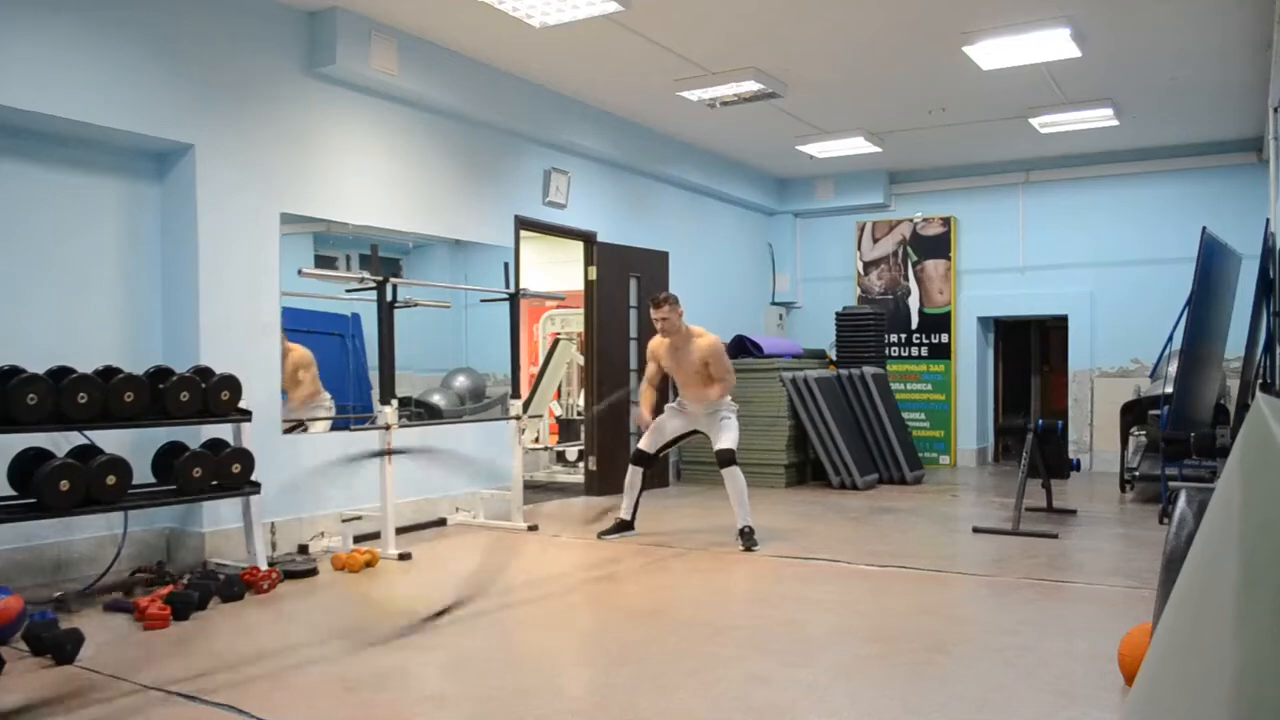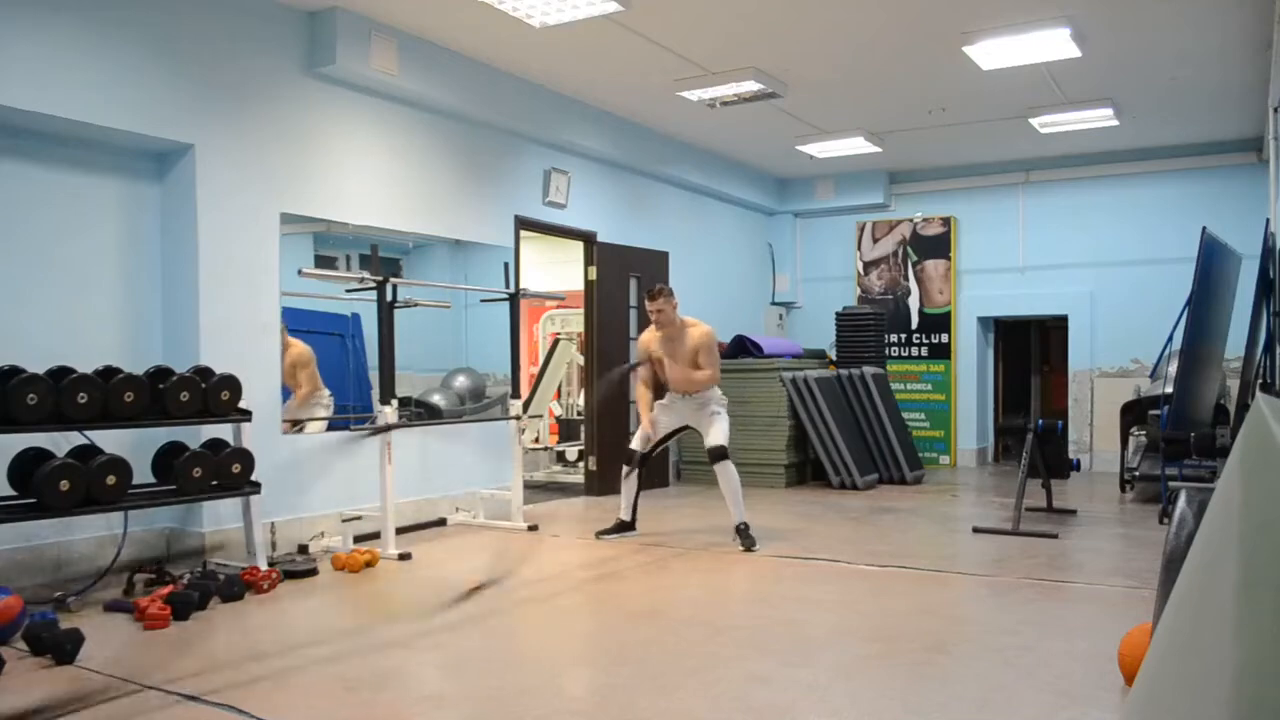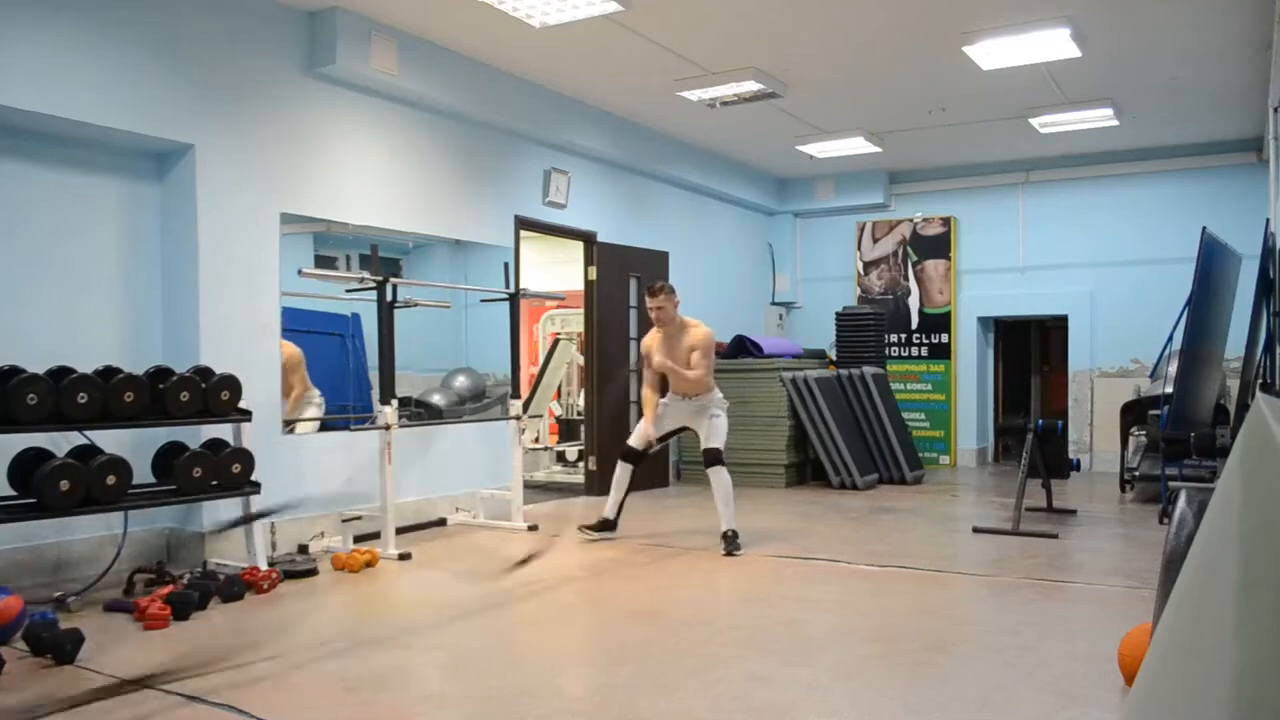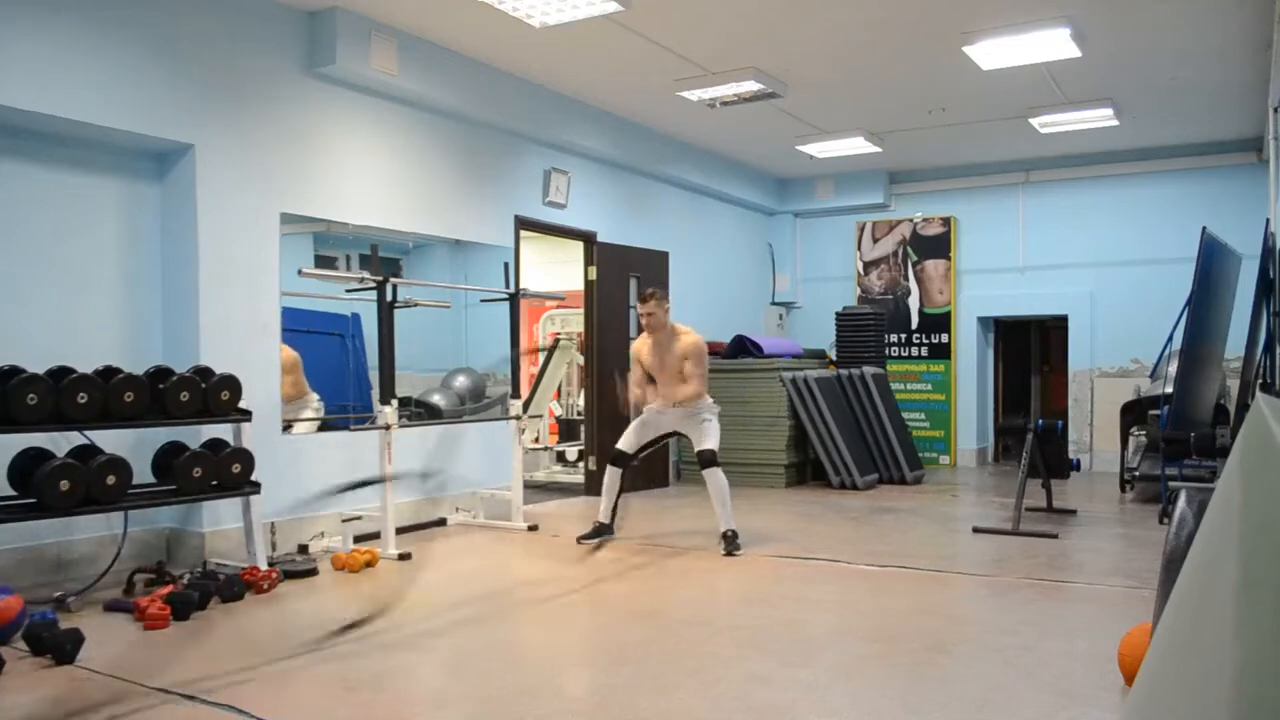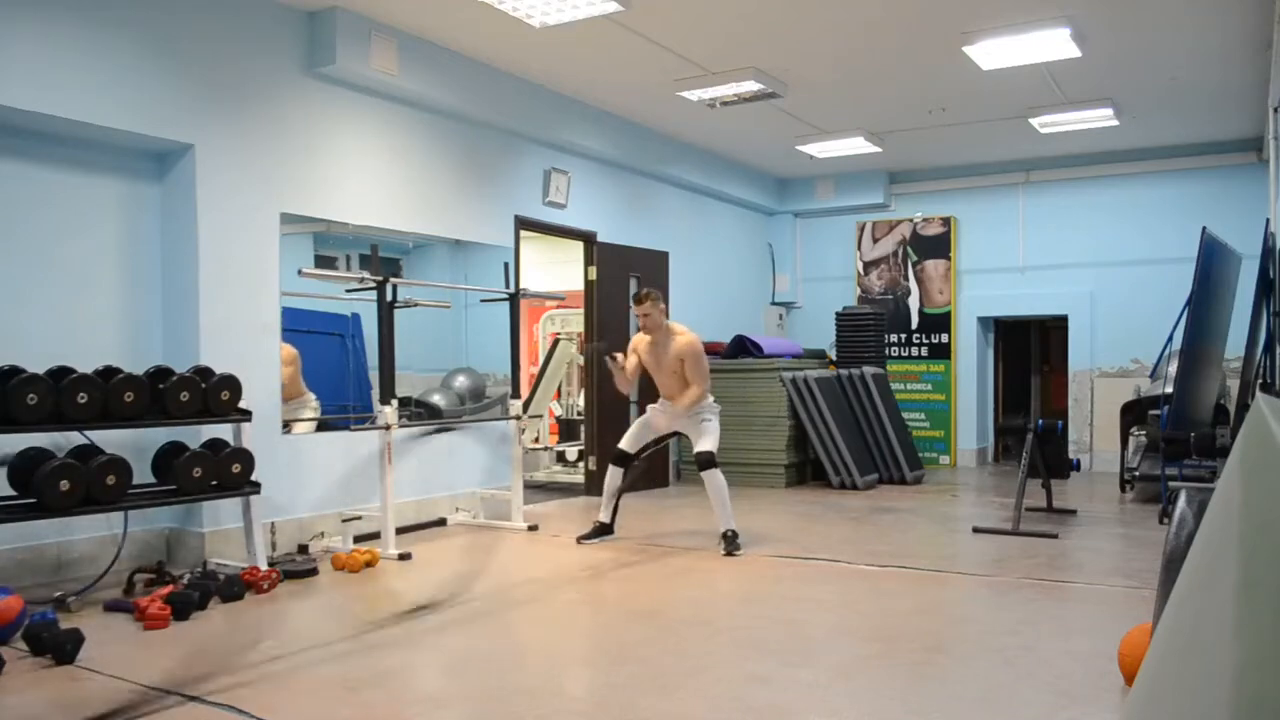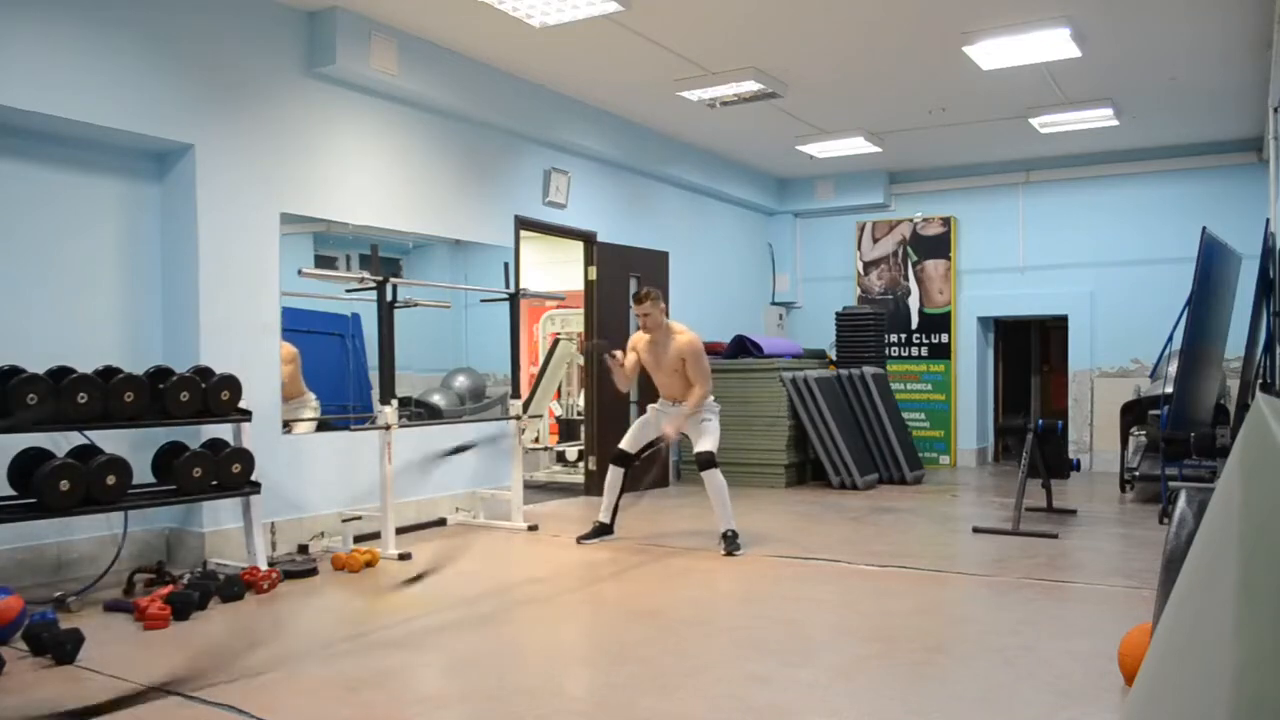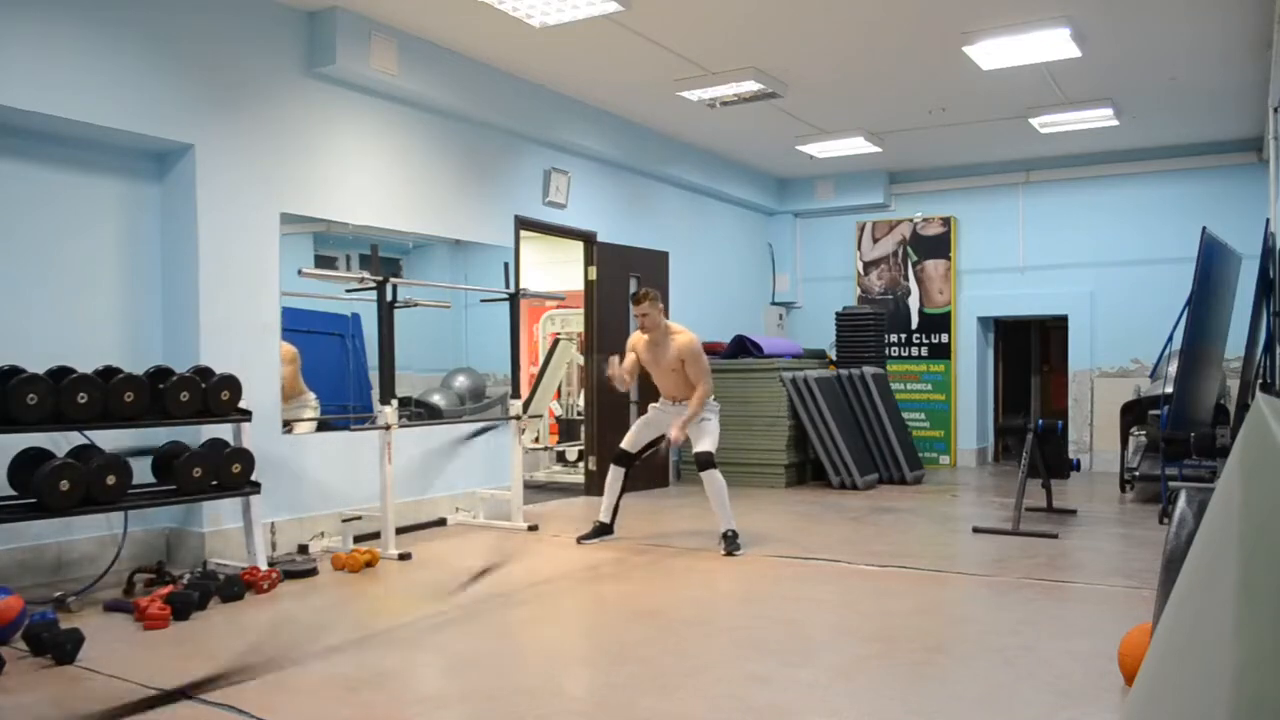
dt=0.3s
person 1, frame 1
left shoulder: (708, 344)
right shoulder: (656, 345)
left elbow: (728, 382)
right elbow: (649, 385)
left wrist: (699, 400)
right wrist: (645, 411)
left hip: (716, 408)
right hip: (682, 407)
left knee: (726, 459)
right knee: (639, 456)
left ankle: (745, 529)
right ankle: (626, 520)
person 1, frame 2
left shoulder: (702, 334)
right shoulder: (647, 339)
left elbow: (713, 377)
right elbow: (643, 384)
left wrist: (679, 372)
right wrist: (645, 421)
left hip: (706, 401)
right hip: (672, 402)
left knee: (719, 456)
right knee: (632, 455)
left ankle: (742, 526)
right ankle: (626, 521)
person 1, frame 3
left shoulder: (700, 335)
right shoulder: (649, 341)
left elbow: (704, 379)
right elbow: (650, 387)
left wrist: (670, 367)
right wrist: (649, 424)
left hip: (706, 404)
right hip: (673, 403)
left knee: (713, 458)
right knee: (628, 453)
left ankle: (729, 532)
right ankle: (609, 519)
person 1, frame 4
left shoulder: (692, 342)
right shoulder: (639, 346)
left elbow: (699, 388)
right elbow: (636, 387)
left wrist: (661, 395)
right wrist: (637, 396)
left hip: (697, 410)
right hip: (661, 410)
left knee: (708, 461)
right knee: (616, 458)
left ankle: (728, 532)
right ankle: (604, 524)
person 1, frame 5
left shoulder: (687, 342)
right shoulder: (637, 343)
left elbow: (701, 388)
right elbow: (627, 388)
left wrist: (671, 414)
right wrist: (619, 371)
left hip: (699, 410)
right hip: (662, 407)
left knee: (705, 462)
right knee: (619, 456)
left ankle: (729, 532)
right ankle: (605, 524)
person 1, frame 6
left shoulder: (687, 341)
right shoulder: (636, 342)
left elbow: (703, 387)
right elbow: (625, 385)
left wrist: (679, 423)
right wrist: (618, 369)
left hip: (698, 410)
right hip: (663, 409)
left knee: (706, 462)
right knee: (619, 457)
left ankle: (729, 532)
right ankle: (604, 524)
person 1, frame 7
left shoulder: (686, 341)
right shoulder: (635, 342)
left elbow: (705, 388)
right elbow: (626, 384)
left wrist: (683, 425)
right wrist: (616, 375)
left hip: (698, 410)
right hip: (663, 408)
left knee: (704, 462)
right knee: (620, 457)
left ankle: (729, 532)
right ankle: (605, 524)
